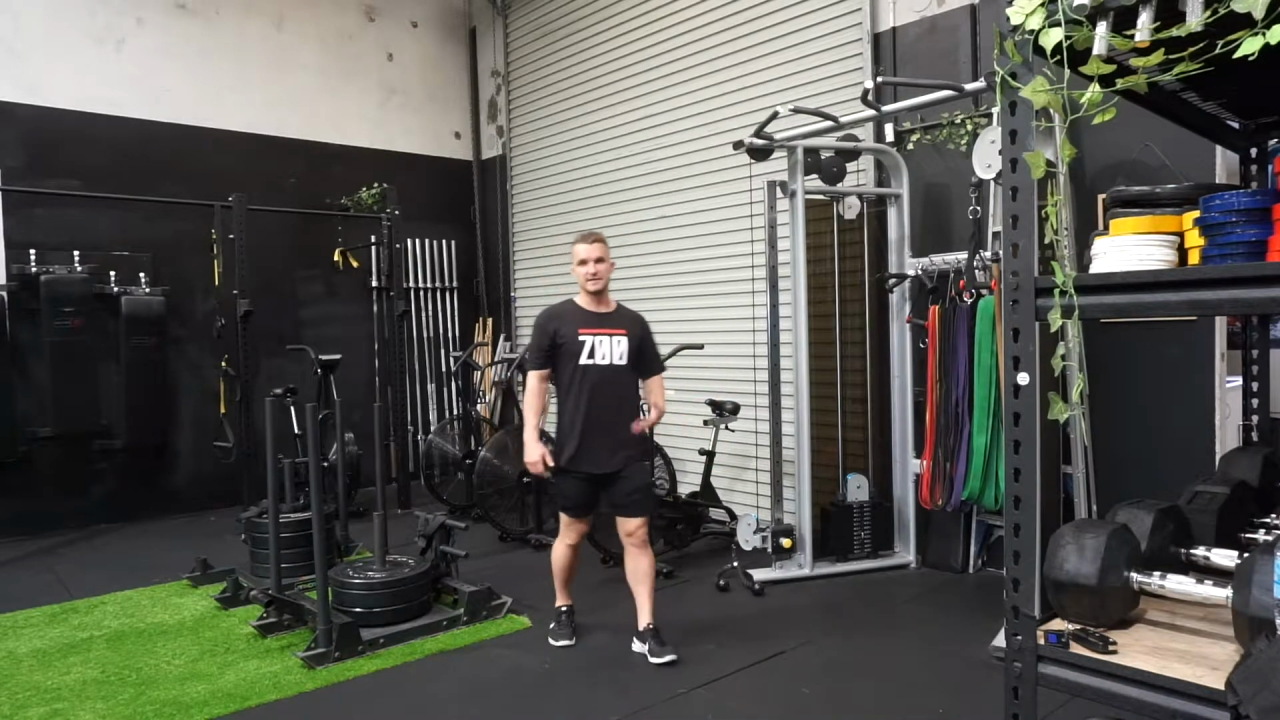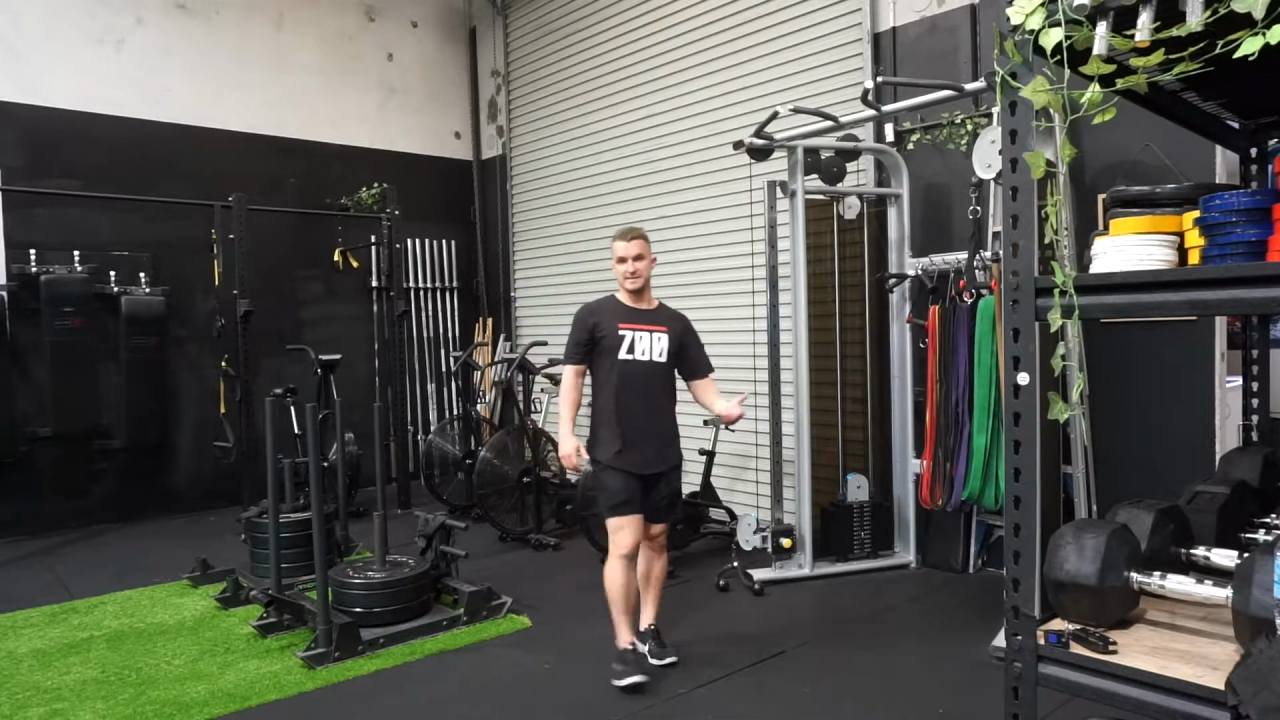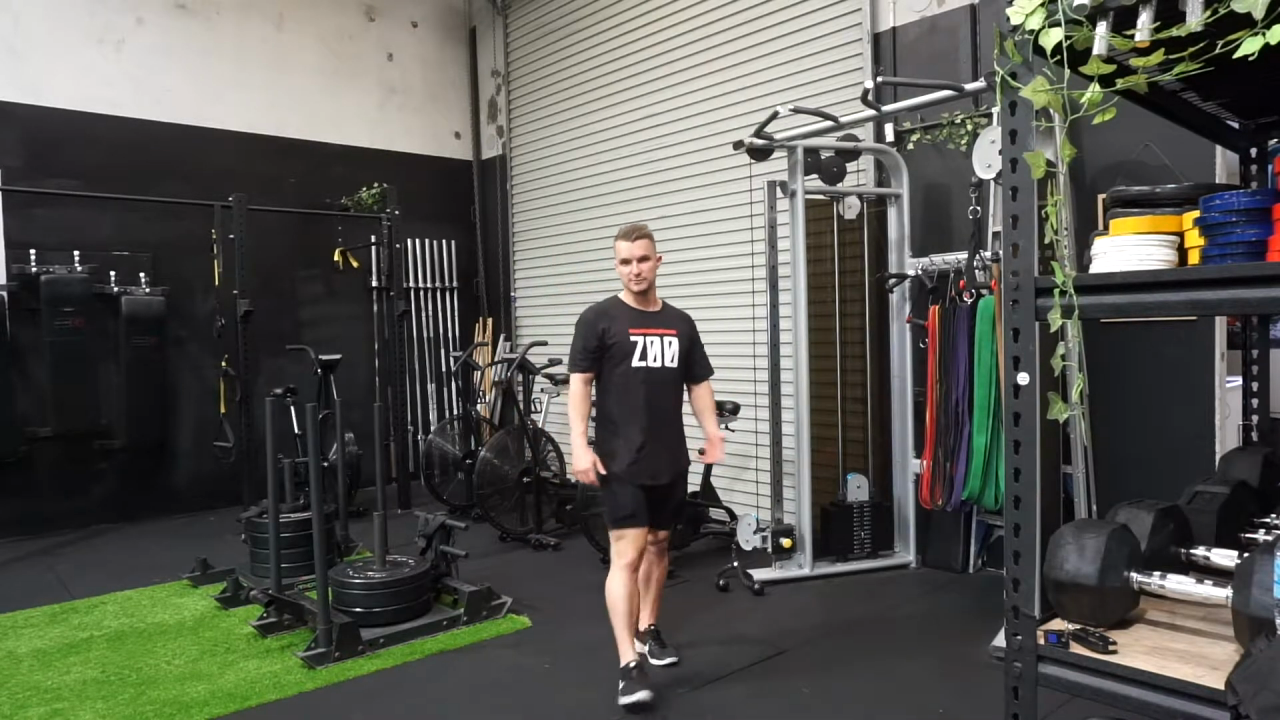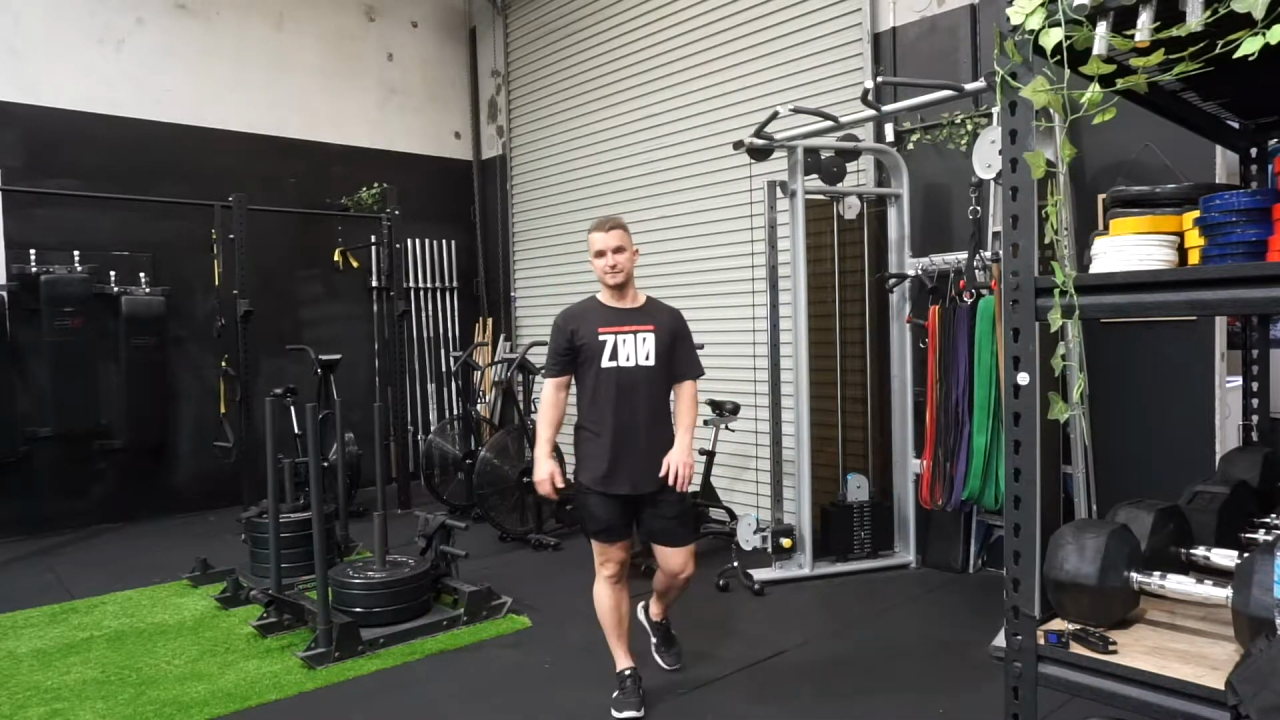
dt=0.5s
person 1, frame 1
left shoulder: (633, 323)
right shoulder: (555, 320)
left elbow: (654, 377)
right elbow: (537, 381)
left wrist: (655, 410)
right wrist: (531, 439)
left hip: (628, 453)
right hip: (575, 453)
left knee: (637, 536)
right knee: (572, 535)
left ankle: (645, 629)
right ankle: (564, 608)
person 1, frame 2
left shoulder: (676, 323)
right shoulder: (593, 315)
left elbow: (700, 381)
right elbow: (573, 375)
left wrist: (723, 407)
right wrist: (566, 433)
left hip: (663, 454)
right hip: (614, 454)
left knee: (656, 540)
right knee: (624, 546)
left ankle: (648, 630)
right ankle: (624, 646)
person 1, frame 3
left shoulder: (680, 322)
right shoulder: (598, 318)
left elbow: (698, 382)
right elbow: (580, 383)
left wrist: (712, 433)
right wrist: (579, 445)
left hip: (670, 460)
right hip: (621, 461)
left knee: (658, 543)
right knee: (626, 556)
left ankle: (647, 628)
right ankle: (629, 667)
person 1, frame 4
left shoulder: (667, 319)
right shoulder: (574, 321)
left elbow: (686, 386)
right elbow: (555, 389)
left wrist: (683, 443)
right wrist: (543, 454)
left hip: (659, 470)
right hip: (599, 472)
left knee: (679, 567)
right knee: (611, 569)
left ankle: (655, 613)
right ankle: (626, 673)
